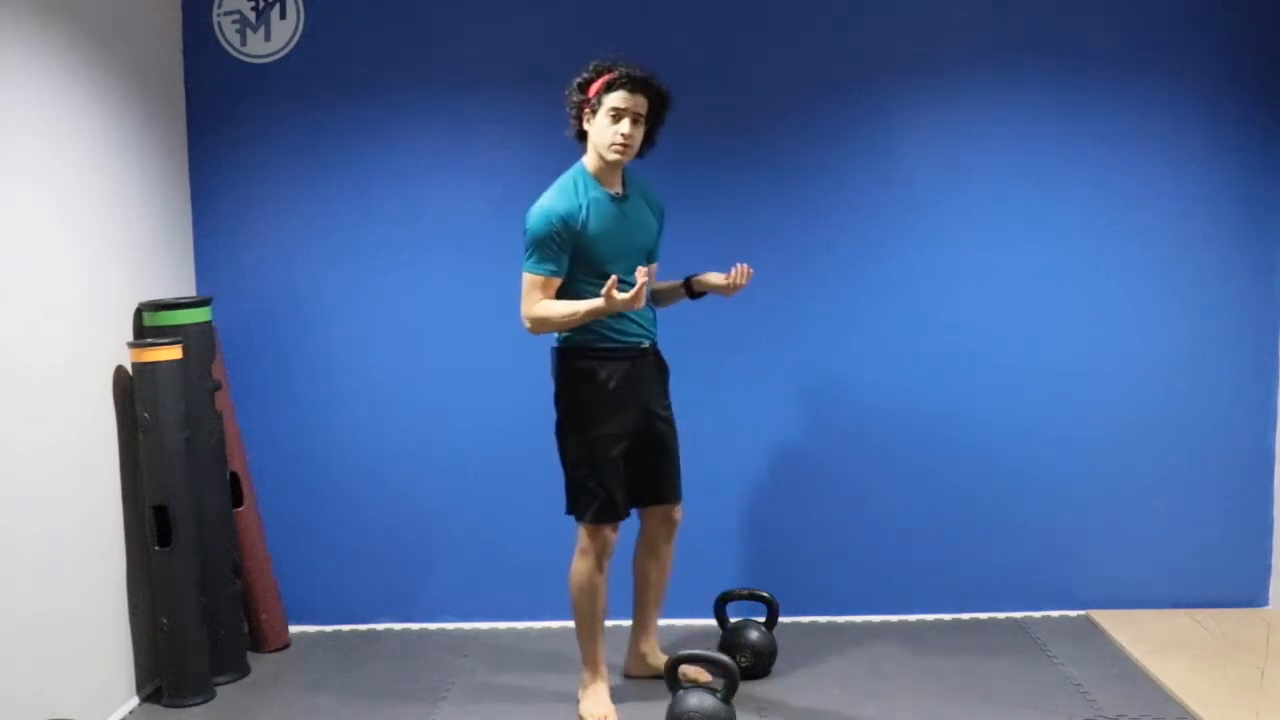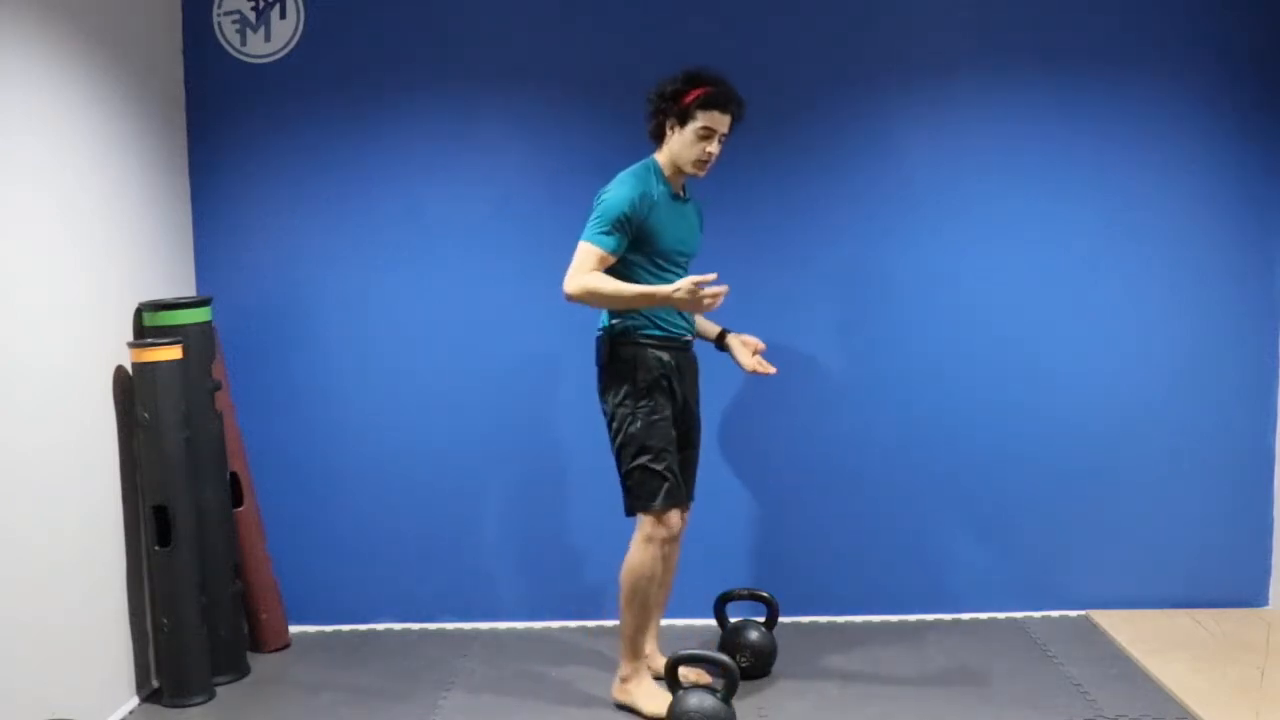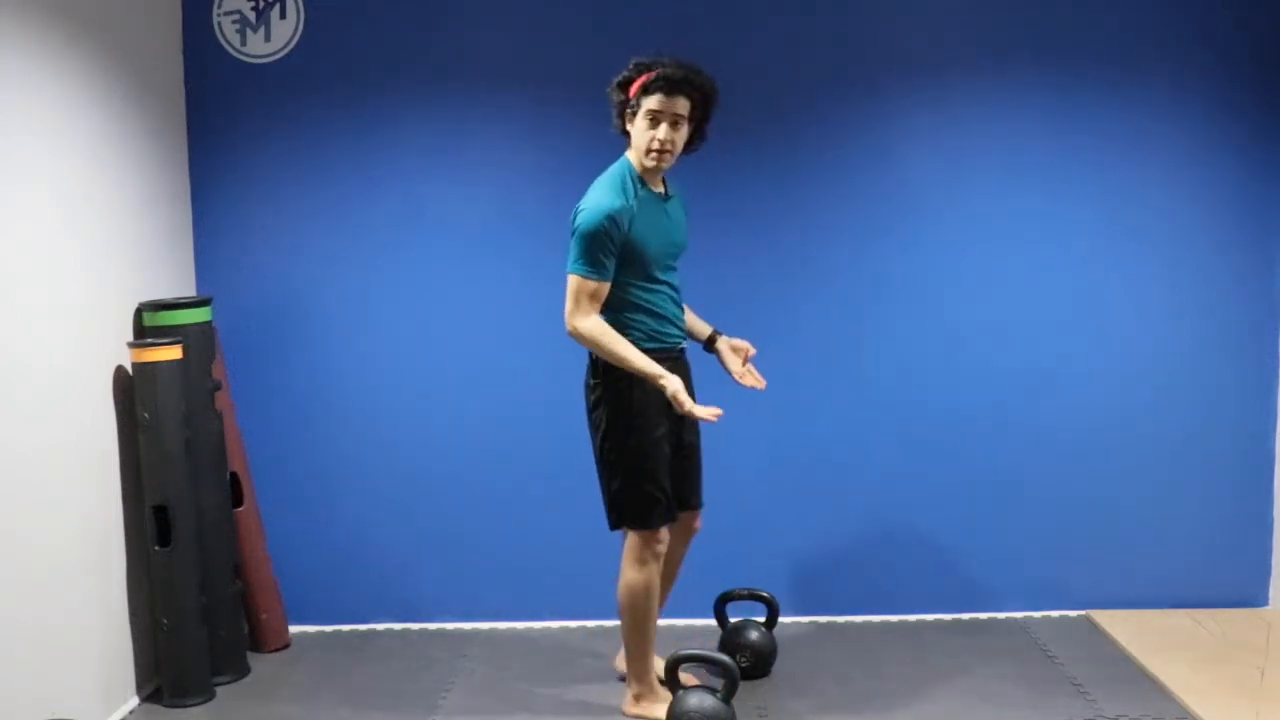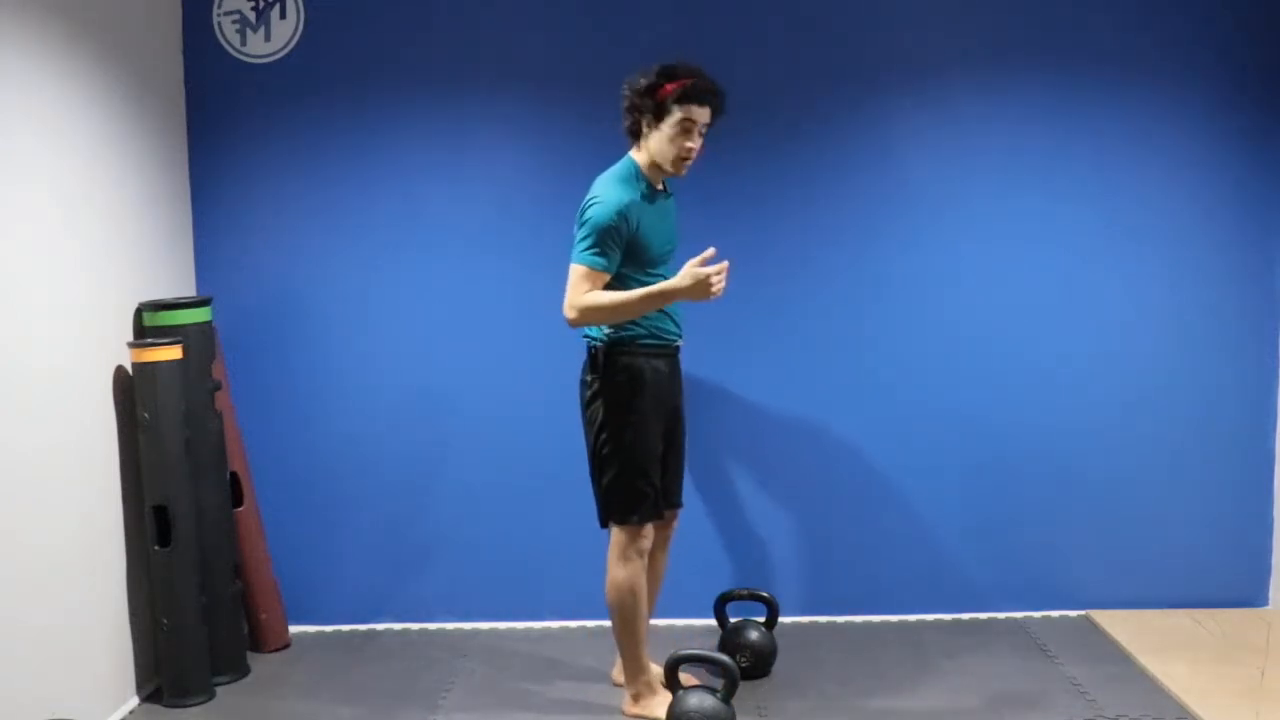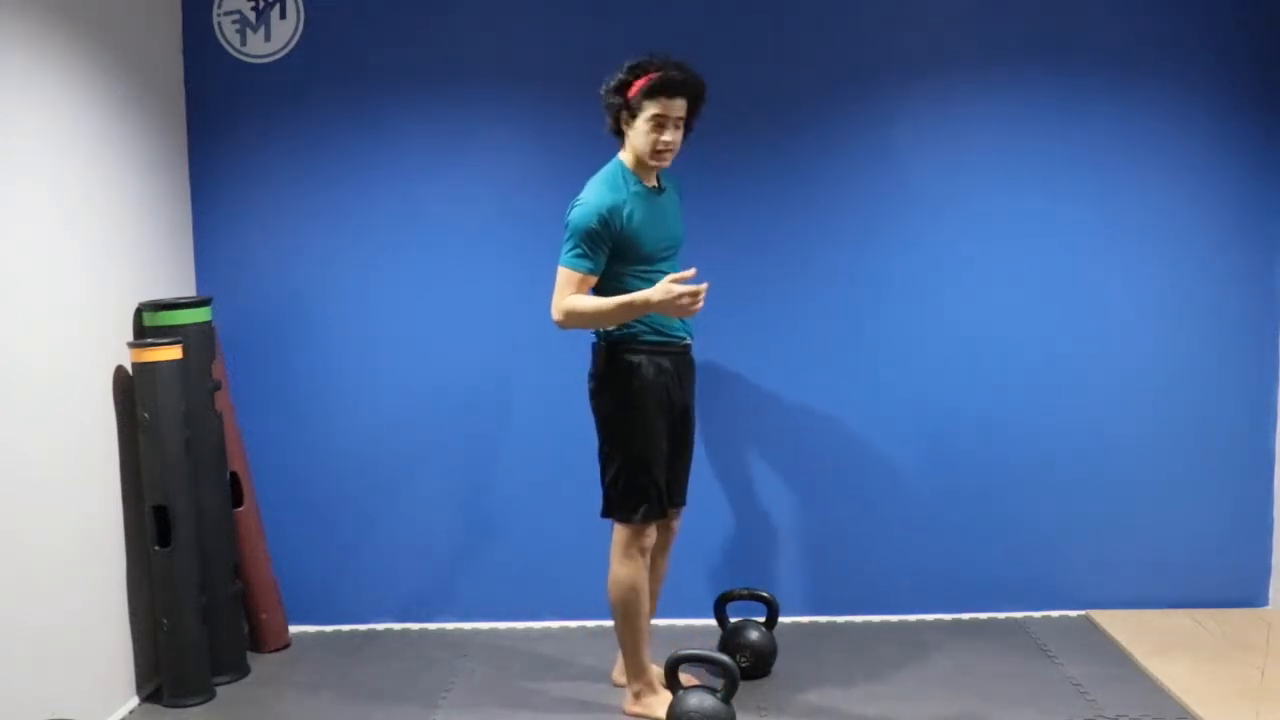
dt=1s
person 1, frame 1
left shoulder: (648, 202)
right shoulder: (557, 208)
right elbow: (534, 313)
left wrist: (700, 285)
right wrist: (604, 305)
left hip: (647, 370)
right hip: (592, 378)
left knee: (664, 518)
right knee: (597, 535)
left ankle: (645, 649)
person 1, frame 2
left shoulder: (689, 205)
right shoulder: (627, 194)
right elbow: (578, 283)
left wrist: (721, 335)
right wrist: (667, 295)
left hip: (678, 361)
right hip: (634, 365)
left knee: (675, 519)
right knee: (658, 520)
left ankle: (648, 650)
person 1, frame 3
left shoulder: (671, 196)
right shoulder: (604, 207)
right elbow: (580, 320)
left wrist: (712, 341)
right wrist: (659, 377)
left hip: (670, 377)
right hip: (628, 384)
left knee: (684, 524)
right knee: (647, 536)
left ankle: (637, 654)
person 1, frame 4
left shoulder: (660, 191)
right shoulder: (613, 201)
right elbow: (577, 306)
right wrist: (676, 290)
left hip: (661, 368)
right hip: (624, 373)
left knee: (662, 524)
right knee: (631, 533)
left ankle: (634, 660)
person 1, frame 5
left shoulder: (667, 188)
right shoulder: (600, 203)
right elbow: (565, 308)
right wrist: (649, 301)
left hip: (674, 365)
right hip: (630, 371)
left knee: (664, 525)
right knee: (634, 532)
left ankle: (633, 660)
